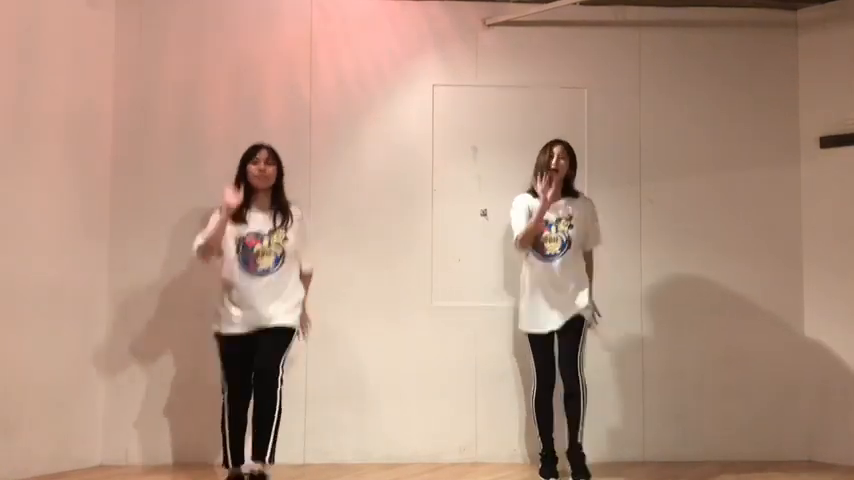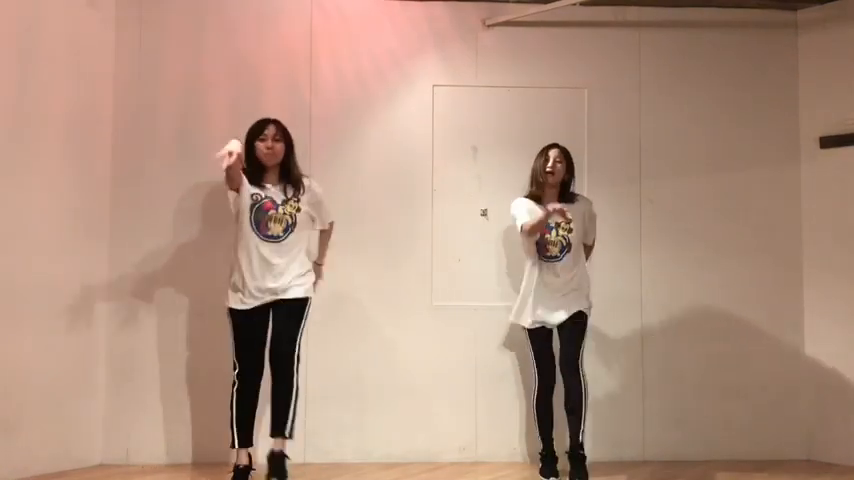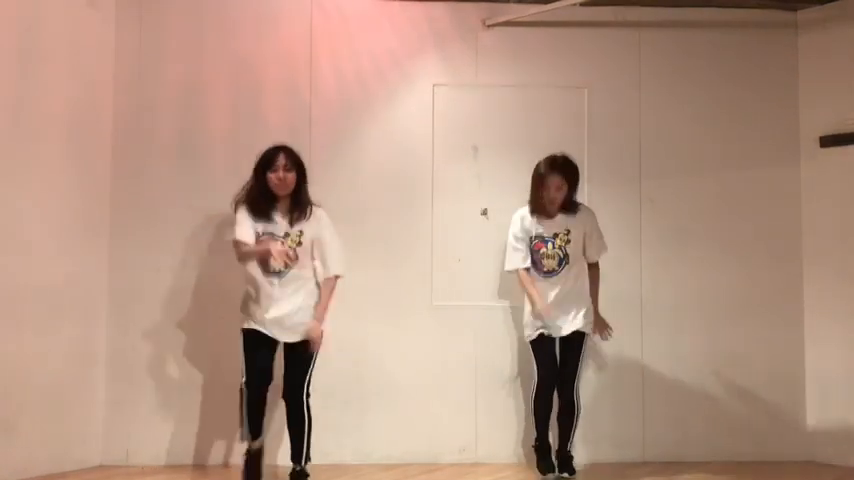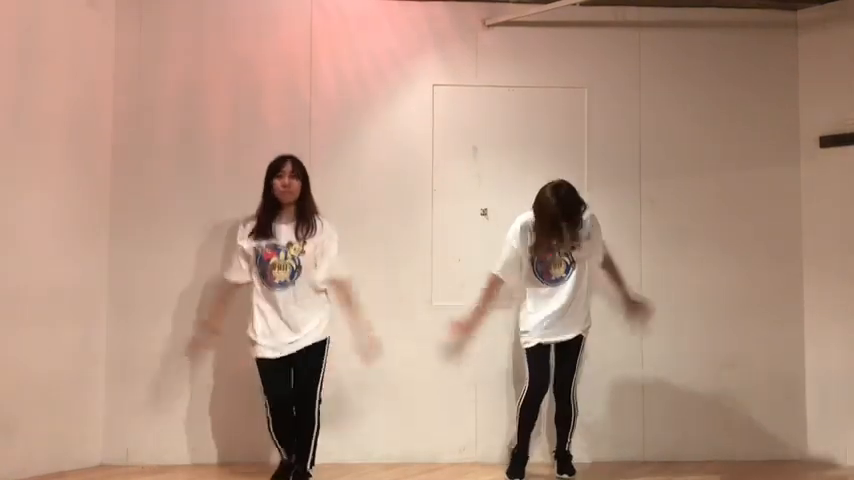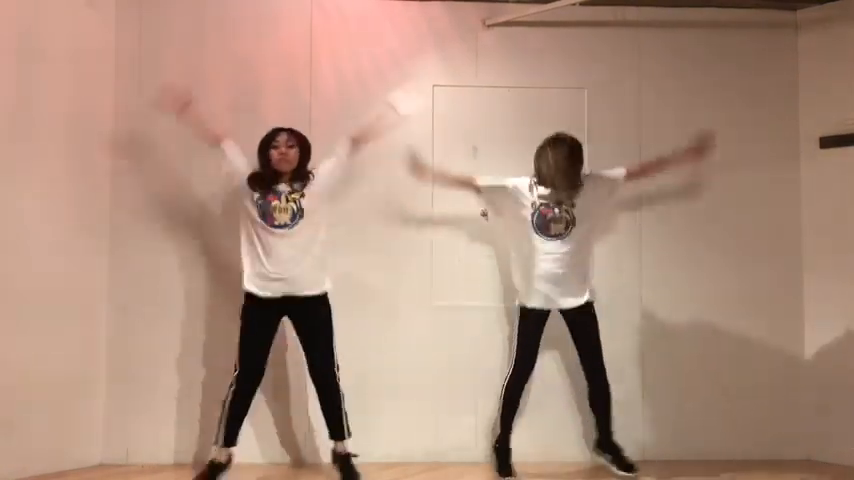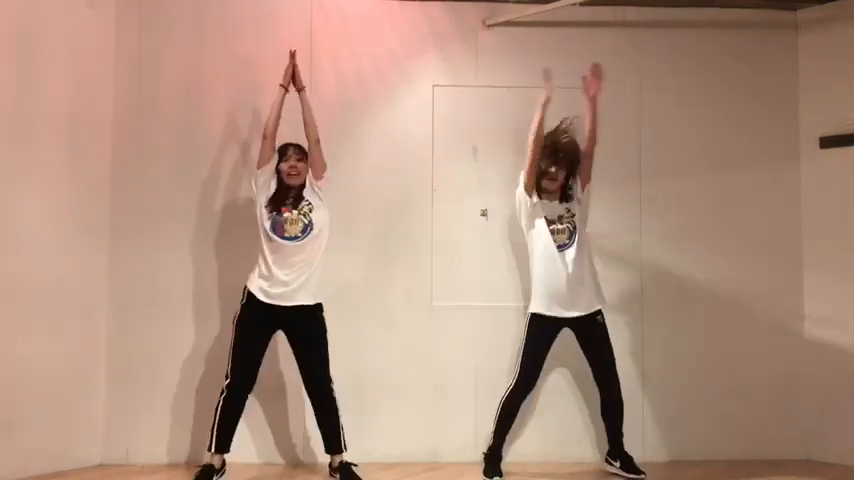
dt=0.2s
person 1, frame 1
left shoulder: (293, 217)
right shoulder: (226, 216)
left elbow: (304, 268)
right elbow: (204, 253)
left wrist: (301, 307)
right wrist: (227, 214)
left hip: (279, 318)
right hip: (235, 320)
left knee: (268, 379)
right knee: (236, 396)
person 1, frame 2
left shoulder: (306, 189)
right shoulder: (244, 183)
left elbow: (325, 224)
right elbow: (231, 180)
left wrist: (319, 261)
right wrist: (235, 158)
left hip: (292, 289)
right hip: (246, 293)
left knee: (284, 355)
right knee: (246, 372)
left ankle: (278, 449)
person 1, frame 3
left shoulder: (315, 218)
right shoulder: (249, 212)
left elbow: (330, 272)
right elbow: (241, 250)
left wrist: (319, 319)
right wrist: (265, 250)
left hip: (301, 319)
right hip: (258, 318)
left knee: (296, 393)
right knee: (255, 384)
right ankle: (254, 445)
person 1, frame 4
left shoulder: (320, 228)
right shoulder: (251, 230)
left elbow: (338, 281)
right elbow: (234, 280)
left wrist: (362, 326)
right wrist: (213, 321)
left hip: (310, 332)
right hip: (267, 334)
left knee: (307, 403)
right knee: (278, 402)
person 1, frame 5
left shoulder: (317, 180)
right shoulder: (253, 183)
left elbow: (355, 141)
right elbow: (218, 138)
left wrist: (389, 114)
right wrist: (186, 109)
left hip: (309, 290)
right hip: (261, 290)
left knee: (325, 370)
right knee: (247, 372)
person 1, frame 6
left shoulder: (316, 195)
right shoulder: (267, 194)
left elbow: (313, 140)
right elbow: (268, 136)
left wrist: (302, 89)
right wrist: (282, 89)
left hip: (305, 305)
right hip: (261, 301)
left knee: (320, 385)
right knee: (238, 383)
person 2, frame 1
left shoulder: (583, 205)
right shoulder: (524, 202)
left elbow: (587, 253)
right elbow: (523, 242)
left wrist: (587, 297)
right wrist: (544, 204)
left hip: (572, 303)
right hip: (536, 305)
left knee: (571, 372)
right knee: (544, 380)
left ankle: (575, 449)
person 2, frame 2
left shoulder: (582, 206)
right shoulder: (523, 206)
right elbow: (528, 231)
right wrist: (548, 214)
left hip: (573, 302)
right hip: (536, 305)
left knee: (571, 368)
right knee: (544, 379)
left ankle: (576, 449)
right ankle: (547, 453)
person 2, frame 3
left shoulder: (584, 217)
right shoulder: (523, 219)
left elbow: (593, 264)
right elbow: (520, 269)
left wrist: (594, 311)
right wrist: (537, 303)
left hip: (575, 315)
right hip: (539, 317)
left knee: (567, 384)
right knee: (546, 378)
left ankle: (564, 453)
right ankle: (542, 446)
person 2, frame 4
left shoulder: (587, 223)
right shoulder: (523, 228)
left elbow: (602, 259)
right elbow: (500, 276)
left wrist: (627, 295)
right wrist: (473, 319)
left hip: (573, 321)
right hip: (535, 322)
left knee: (564, 390)
right knee: (537, 385)
left ankle: (563, 454)
right ankle: (520, 453)
person 2, frame 5
left shoulder: (591, 186)
right shoulder: (520, 189)
left elbow: (634, 173)
right elbow: (477, 185)
left wrist: (683, 156)
right wrist: (433, 175)
left hip: (577, 293)
right hip: (534, 294)
left knee: (596, 369)
right knee: (521, 368)
left ankle: (606, 444)
right ankle: (503, 444)
person 2, frame 6
left shoulder: (577, 197)
right shoulder: (529, 203)
left elbow: (588, 150)
right elbow: (530, 155)
left wrist: (592, 101)
right wrist: (543, 103)
left hip: (586, 305)
right hip: (546, 307)
left knee: (609, 381)
right knee: (523, 383)
